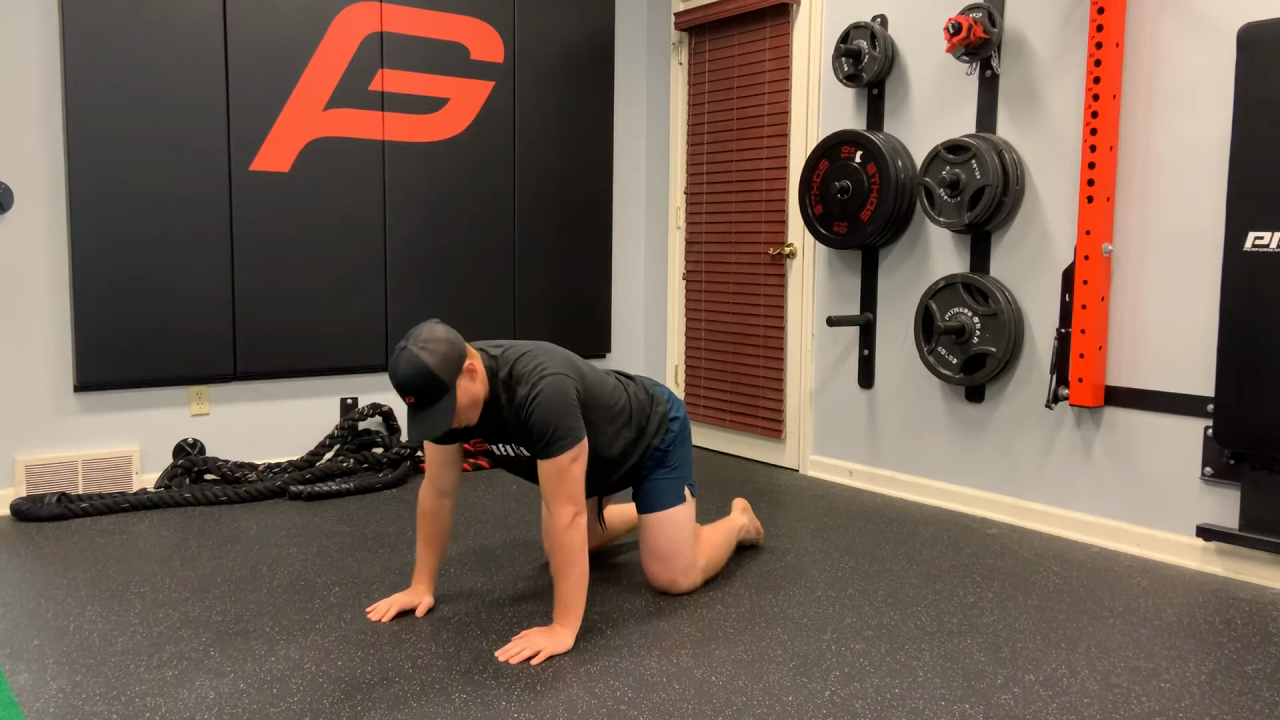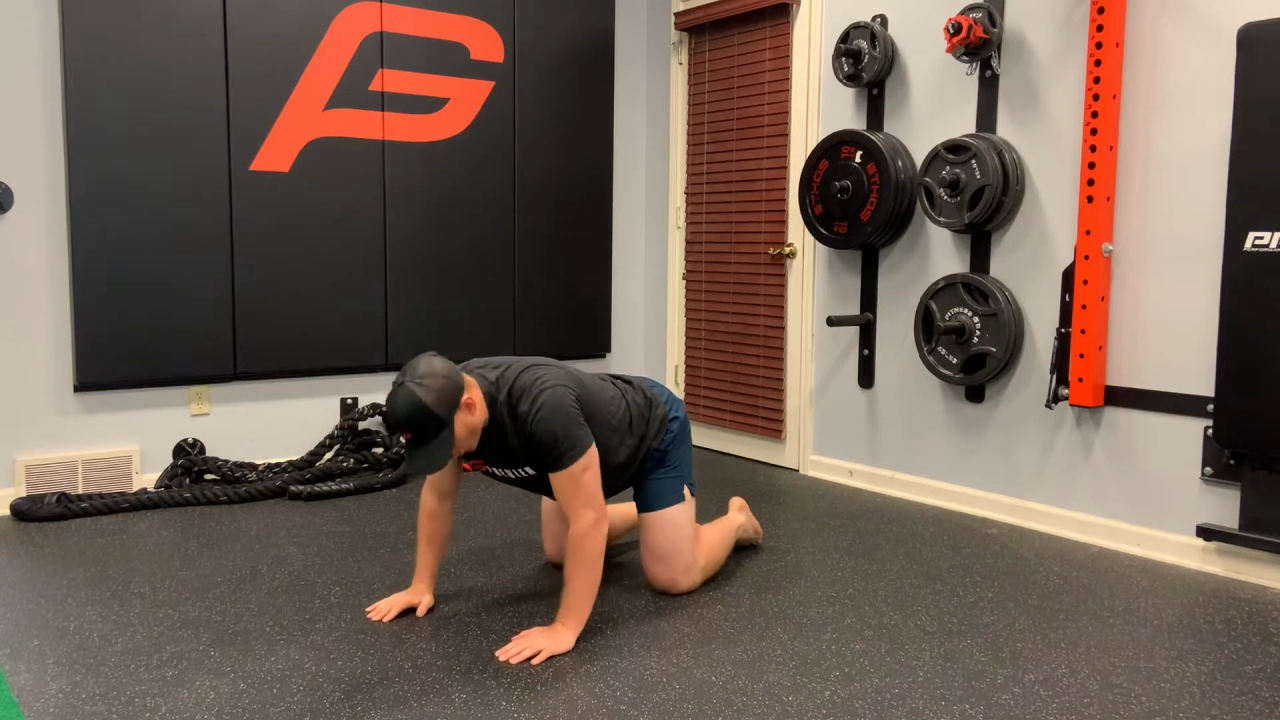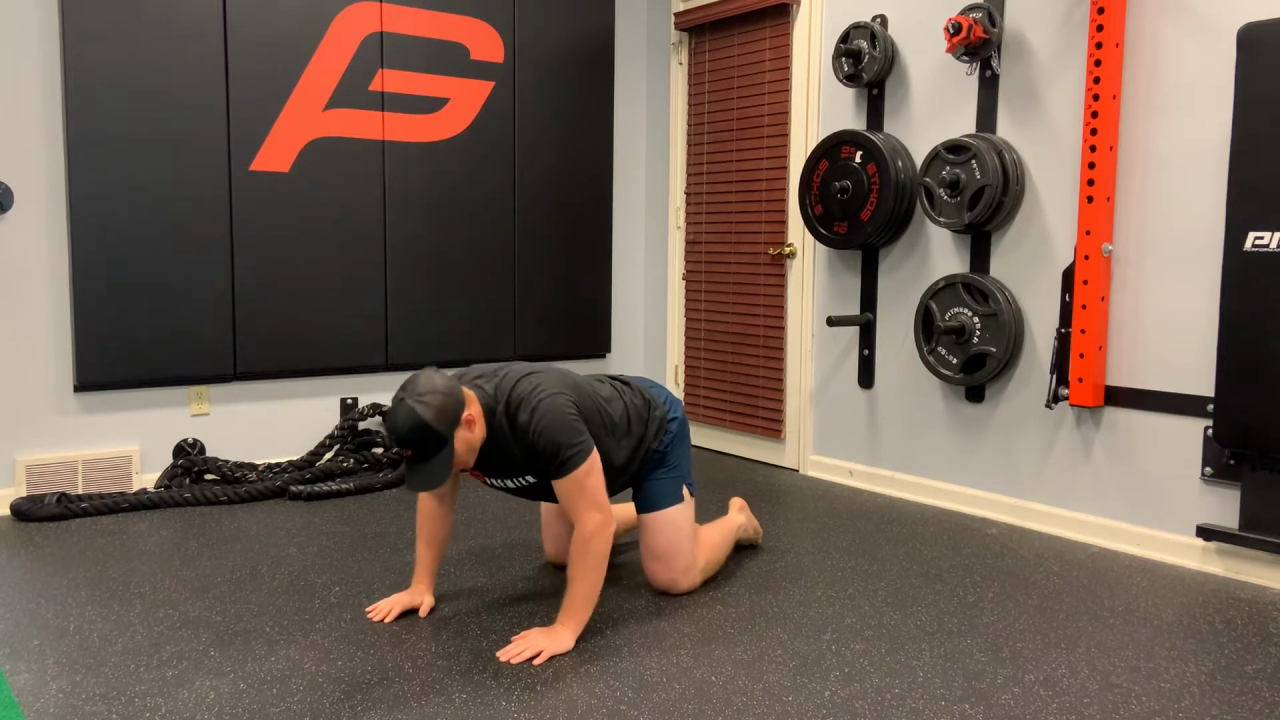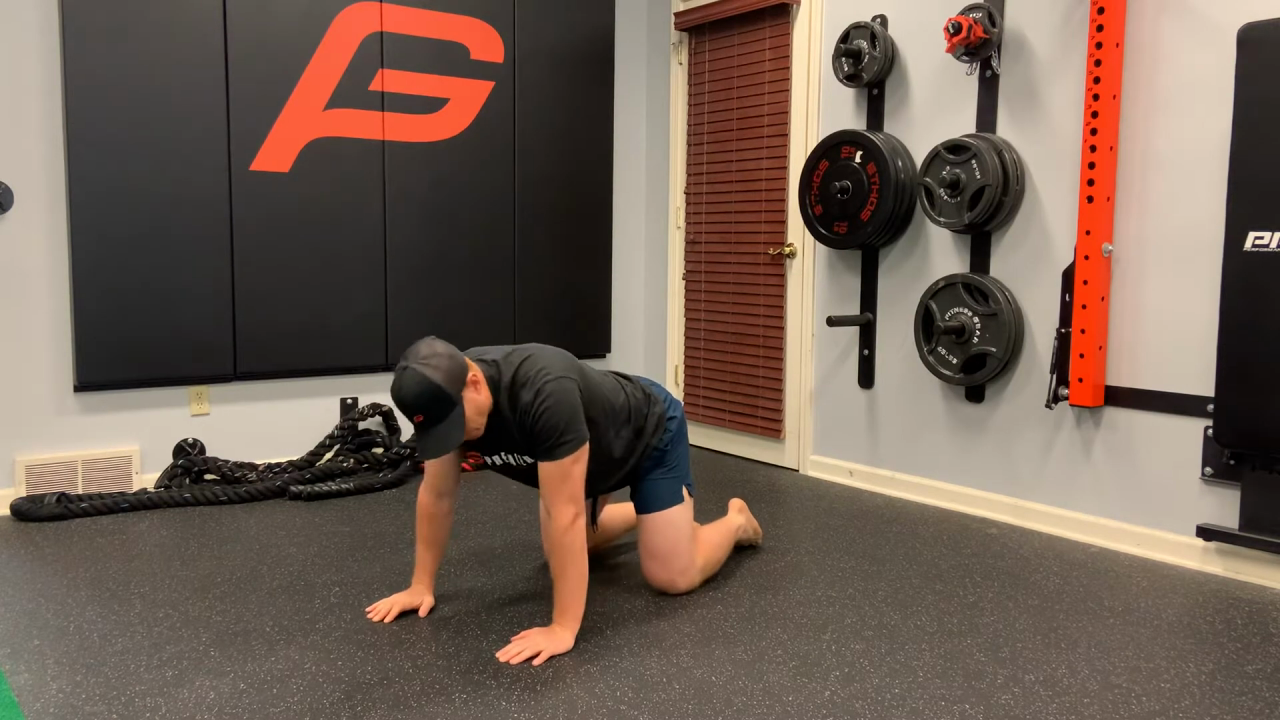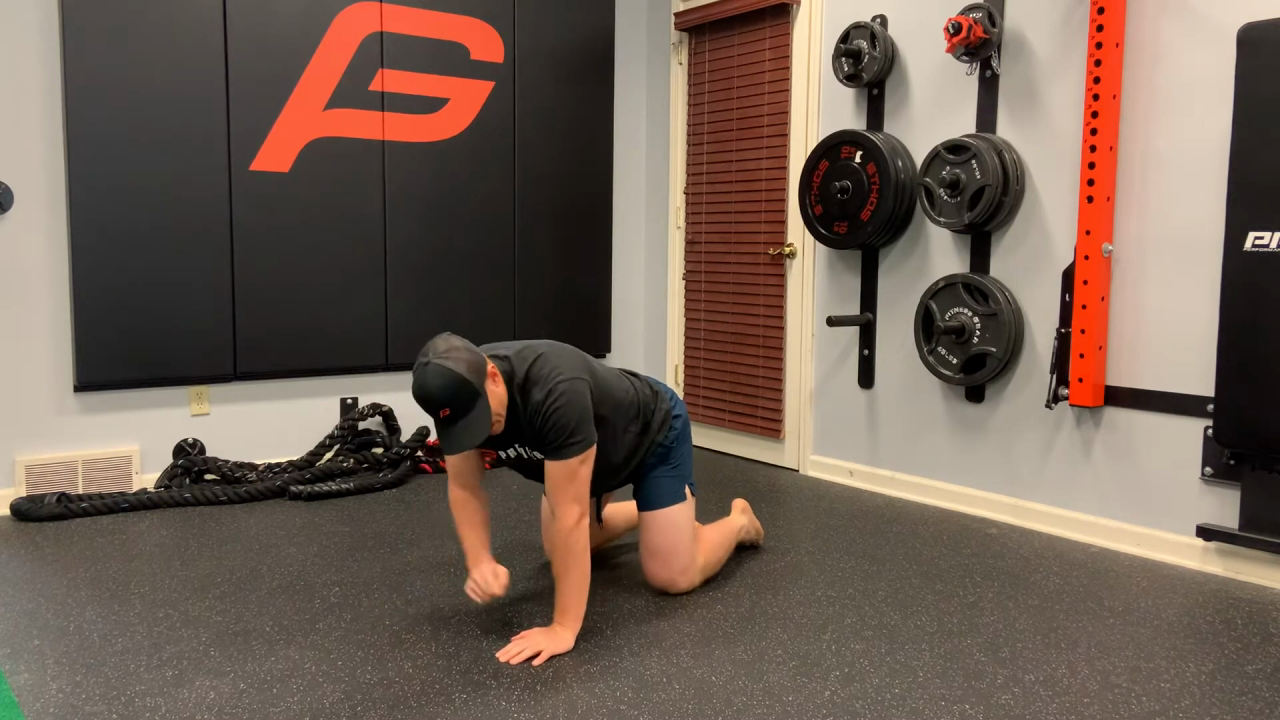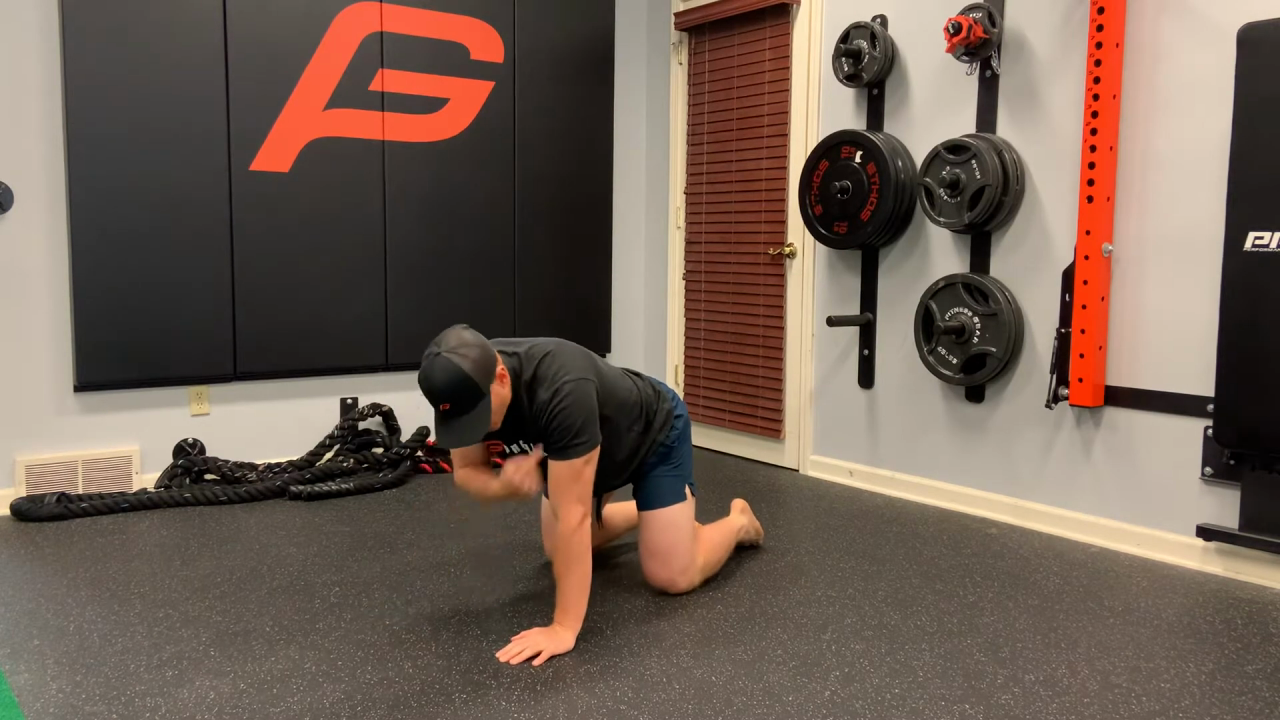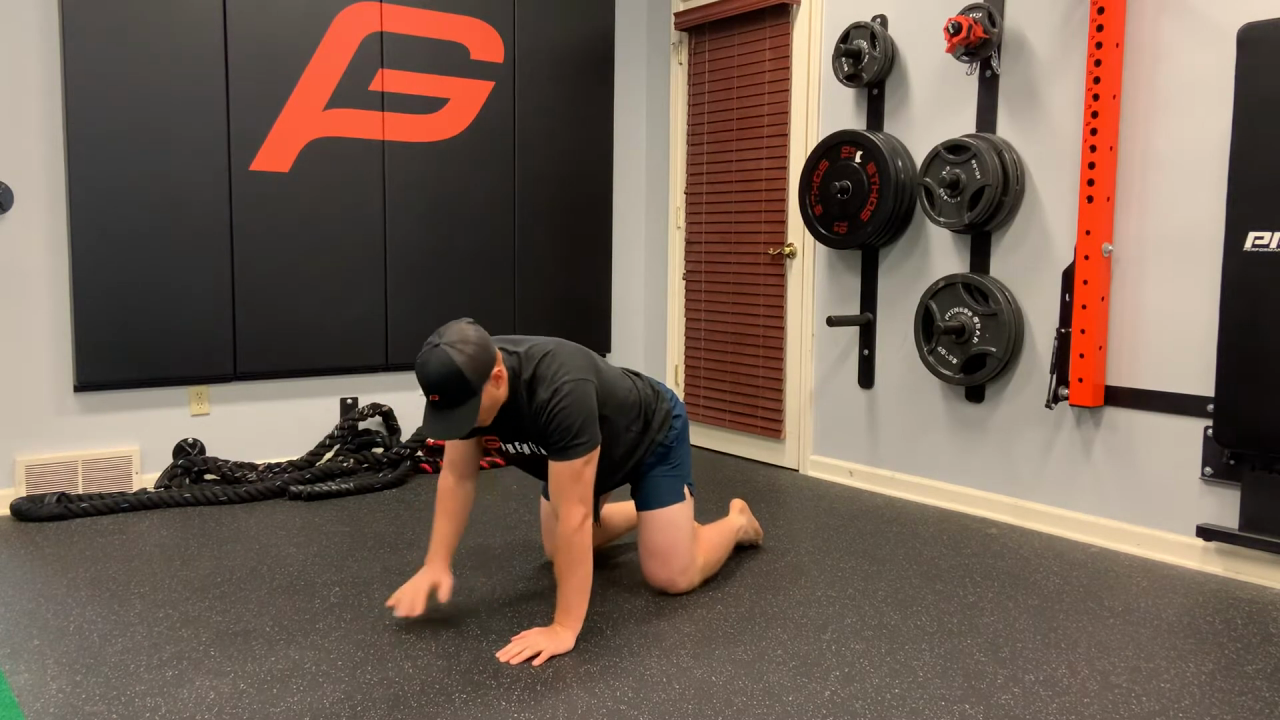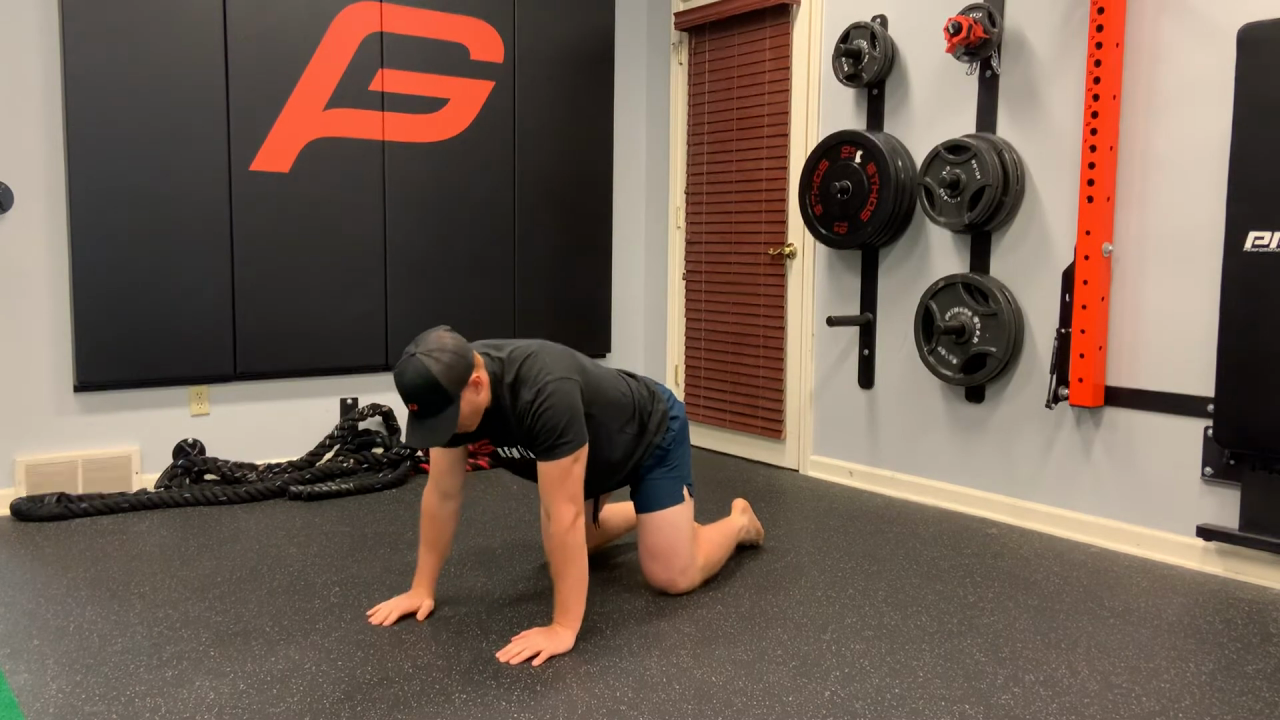
dt=0.3s
person 1, frame 1
left shoulder: (543, 390)
right shoulder: (444, 388)
left elbow: (568, 513)
right elbow: (438, 493)
left wrist: (563, 629)
right wrist: (422, 586)
left hip: (654, 432)
right hip: (599, 446)
left knee: (674, 578)
right knee: (560, 552)
left ankle: (738, 521)
right ankle: (640, 512)
person 1, frame 2
left shoulder: (544, 406)
right shoulder: (443, 408)
left elbow: (587, 517)
right elbow: (438, 497)
left wrist: (566, 629)
right wrist: (422, 585)
left hip: (654, 432)
right hip: (601, 438)
left knee: (673, 577)
right knee: (559, 555)
left ankle: (735, 520)
right ankle: (640, 513)
person 1, frame 3
left shoulder: (543, 414)
right shoulder: (444, 414)
left elbow: (592, 521)
right elbow: (437, 499)
left wrist: (565, 630)
right wrist: (421, 586)
left hip: (653, 432)
right hip: (599, 439)
left knee: (673, 578)
right knee: (559, 556)
left ankle: (736, 521)
right ankle: (642, 514)
person 1, frame 4
left shoulder: (544, 394)
right shoulder: (446, 398)
left elbow: (566, 513)
right elbow: (436, 494)
left wrist: (563, 629)
right wrist: (421, 585)
left hip: (651, 432)
right hip: (600, 443)
left knee: (672, 577)
right knee: (559, 553)
left ankle: (735, 521)
right ankle: (642, 512)
person 1, frame 5
left shoulder: (556, 391)
right shoulder: (458, 393)
left elbow: (569, 513)
right elbow: (466, 487)
left wrist: (564, 629)
right wrist: (480, 562)
left hip: (655, 431)
right hip: (596, 443)
left knee: (673, 576)
right knee: (559, 553)
left ankle: (739, 522)
right ankle: (643, 512)
person 1, frame 6
left shoulder: (562, 389)
right shoulder: (465, 389)
left elbow: (571, 512)
right elbow: (467, 471)
left wrist: (564, 628)
right wrist: (505, 485)
left hip: (655, 432)
left knee: (672, 577)
right knee: (558, 553)
left ankle: (738, 522)
right ankle: (641, 512)
person 1, frame 7
left shoulder: (561, 392)
right shoulder: (465, 384)
left elbow: (573, 512)
right elbow: (457, 476)
left wrist: (565, 629)
right wrist: (436, 564)
left hip: (652, 435)
right hip: (587, 450)
left knee: (672, 577)
right knee: (559, 551)
left ankle: (738, 522)
right ankle: (640, 512)
person 1, frame 8
left shoulder: (546, 392)
right shoulder: (450, 391)
left elbow: (563, 512)
right elbow: (442, 495)
left wrist: (564, 628)
right wrist: (422, 588)
left hip: (653, 434)
right hip: (595, 446)
left knee: (672, 577)
right knee: (560, 553)
left ankle: (738, 521)
right ankle: (641, 513)
